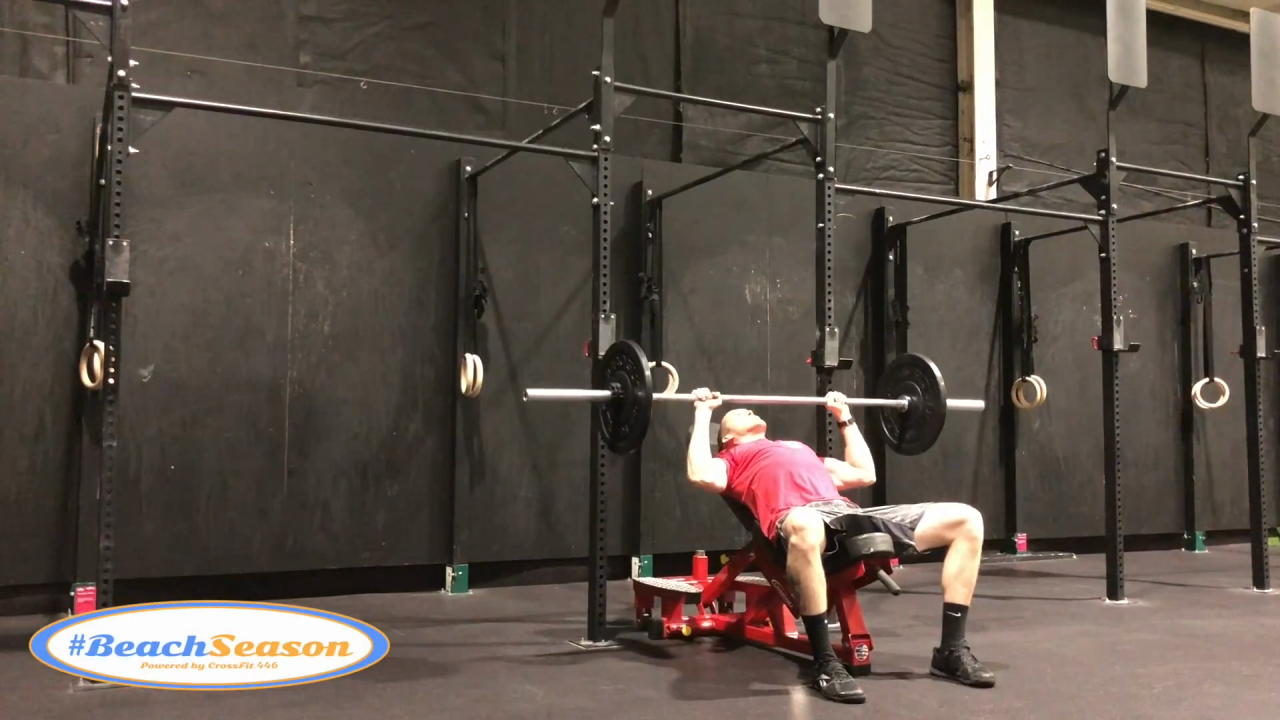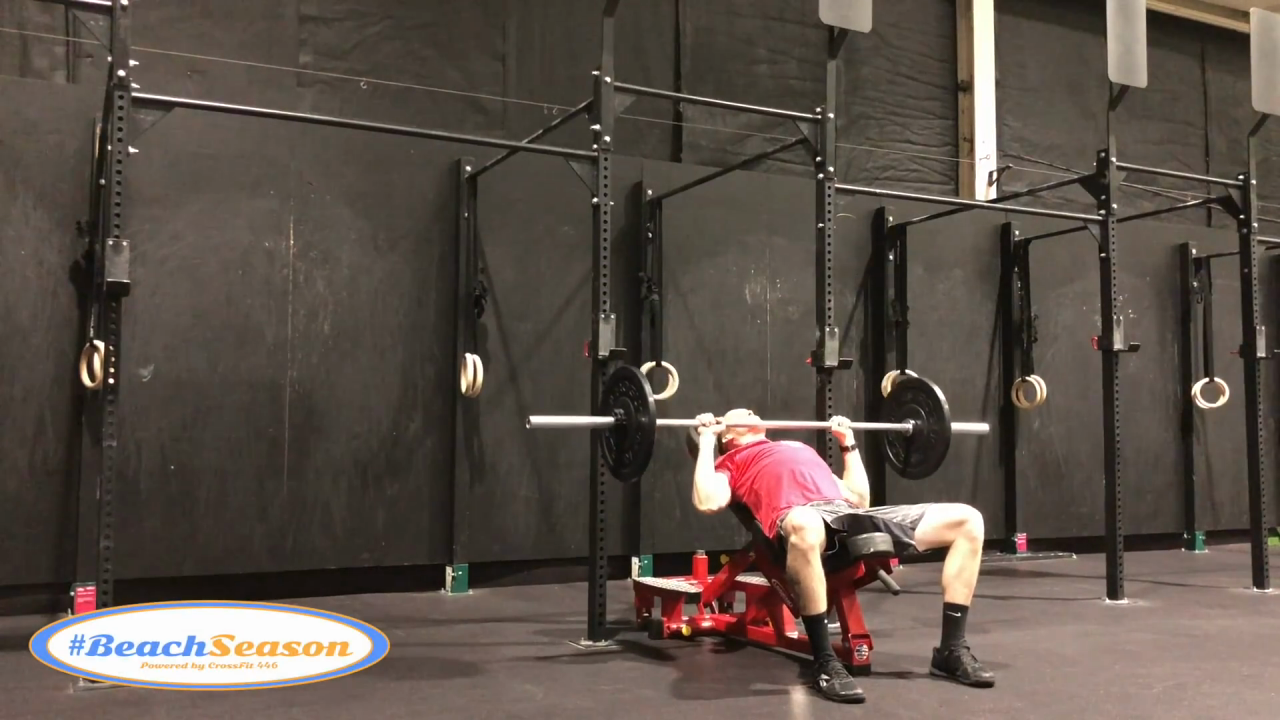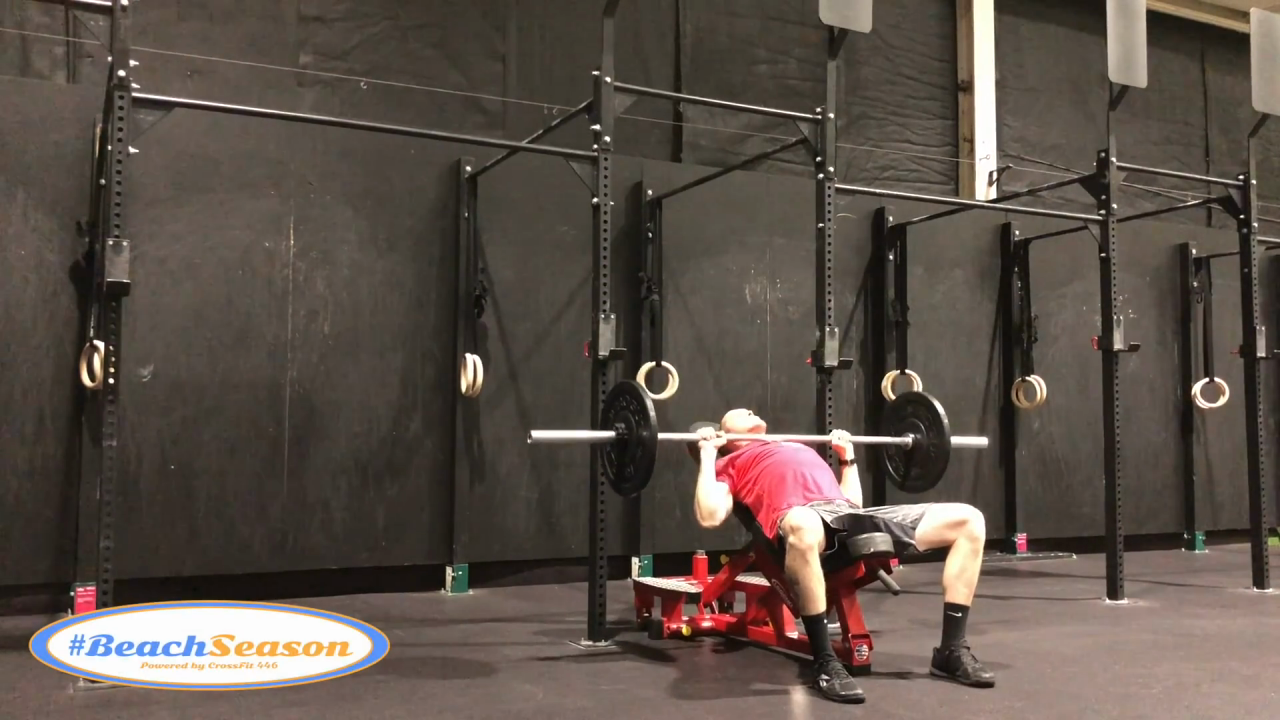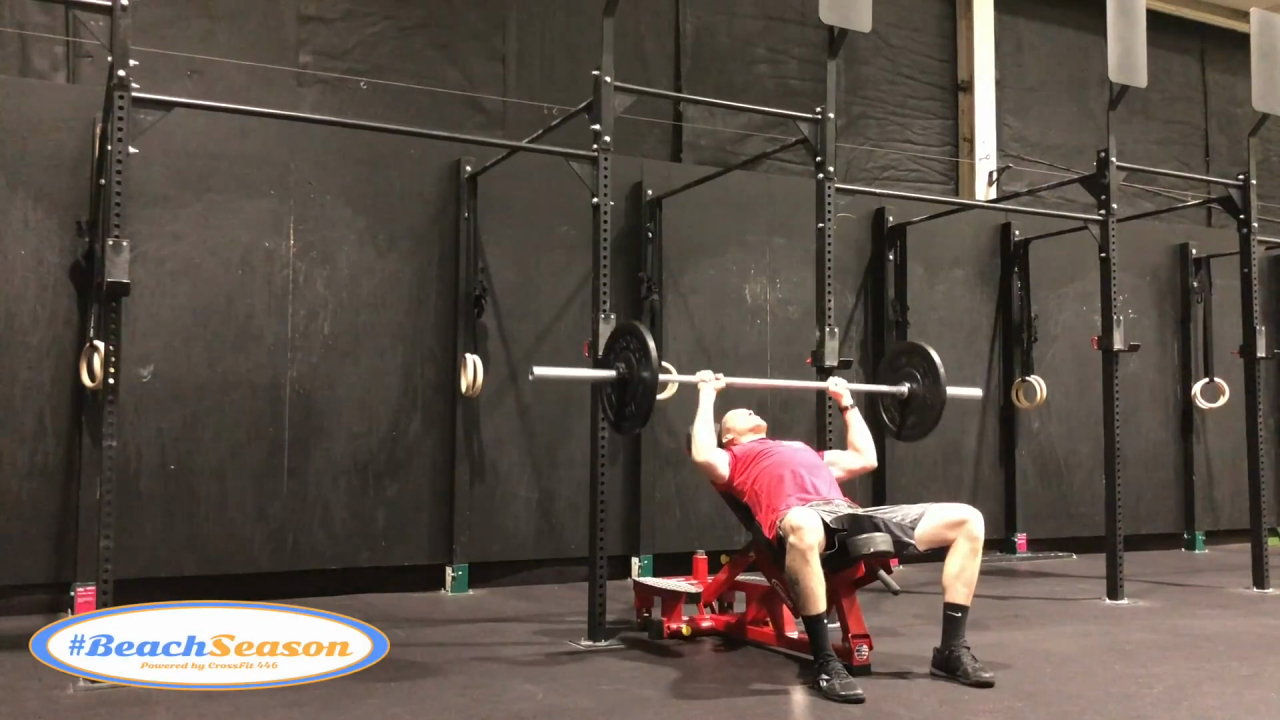
dt=0.4s
person 1, frame 1
left shoulder: (800, 448)
right shoulder: (730, 459)
left elbow: (865, 475)
right elbow: (702, 476)
left wrist: (844, 417)
right wrist: (703, 415)
left hip: (852, 514)
right hip: (803, 520)
left knee: (967, 520)
right knee: (804, 527)
left ankle: (952, 650)
right ankle: (825, 662)
person 1, frame 2
left shoulder: (802, 450)
right shoulder: (731, 462)
right elbow: (707, 503)
left wrist: (848, 443)
right wrist: (706, 441)
left hip: (850, 515)
right hip: (803, 518)
left knee: (967, 521)
right knee: (805, 527)
left ankle: (951, 651)
right ankle: (825, 663)
person 1, frame 3
left shoulder: (802, 451)
right shoulder: (731, 465)
right elbow: (709, 517)
left wrist: (847, 457)
right wrist: (708, 453)
left hip: (850, 515)
right hip: (801, 518)
left knee: (968, 521)
right knee: (804, 527)
left ankle: (952, 651)
right ankle: (825, 662)
person 1, frame 4
left shoulder: (803, 451)
right shoulder: (732, 460)
left elbow: (866, 459)
right elbow: (704, 456)
left wrist: (846, 403)
right wrist: (708, 396)
left hip: (852, 515)
right hip: (802, 518)
left knee: (967, 520)
right knee: (804, 527)
left ankle: (951, 651)
right ankle: (825, 662)
